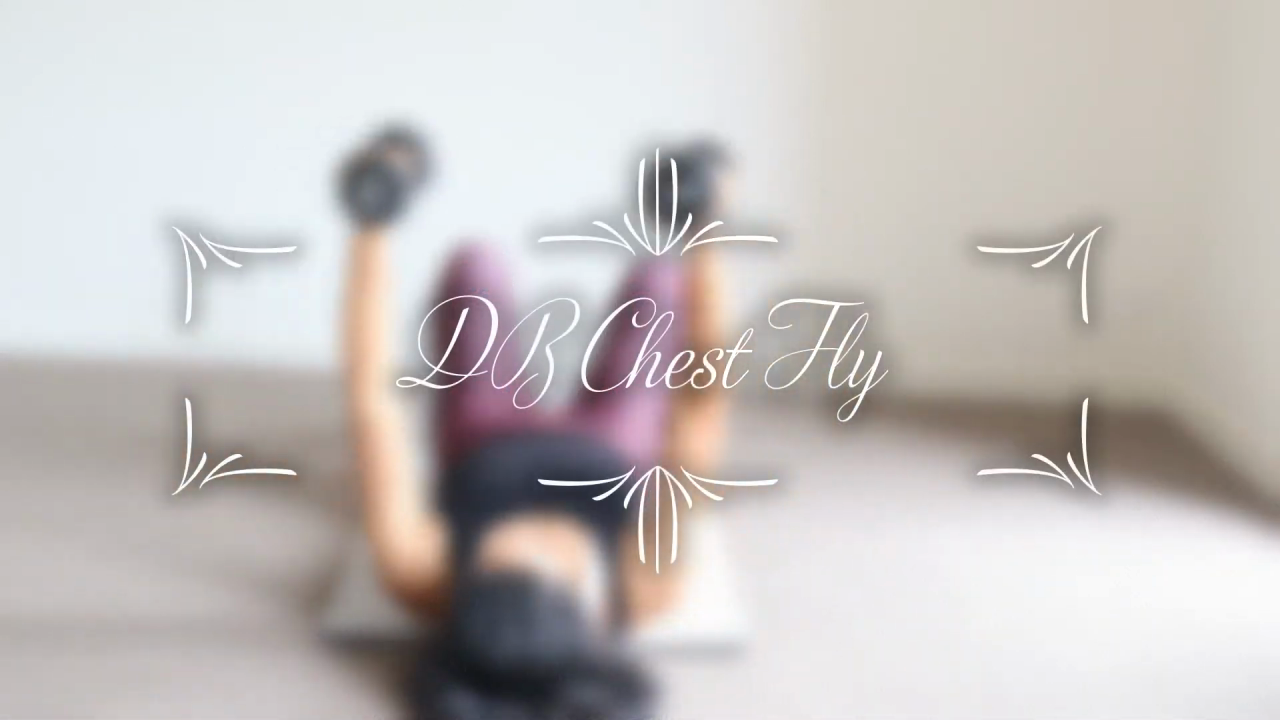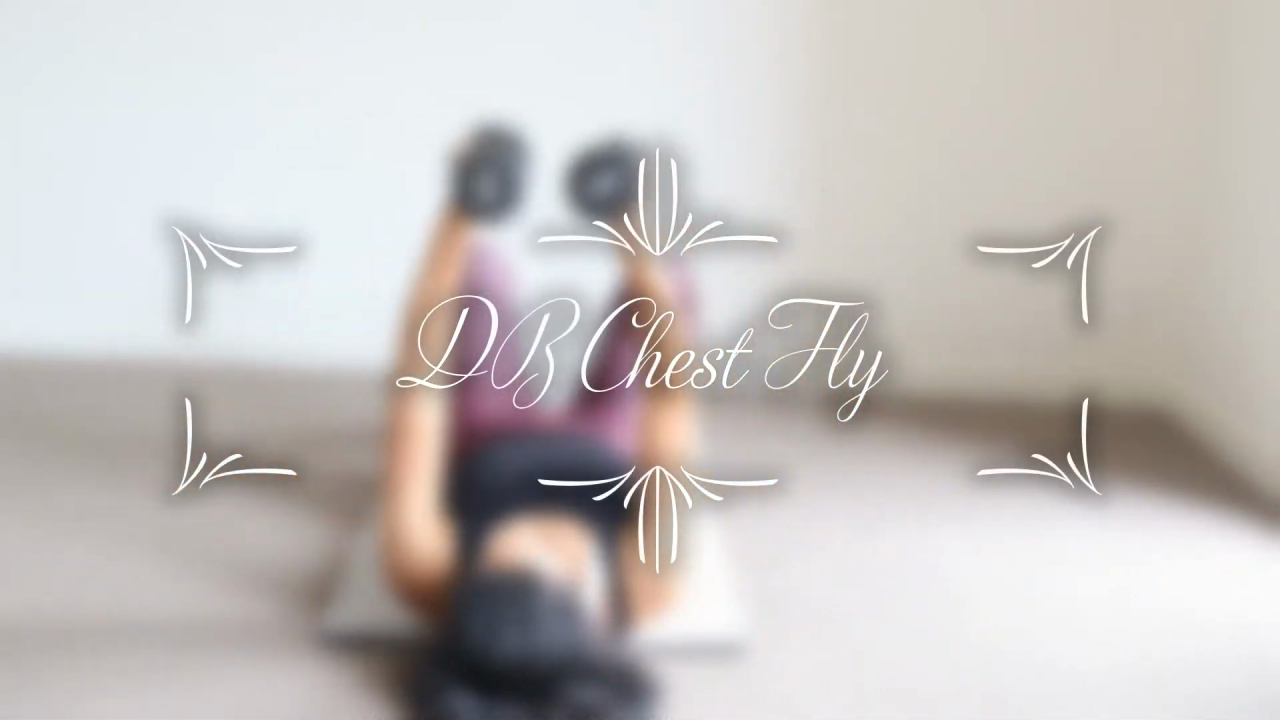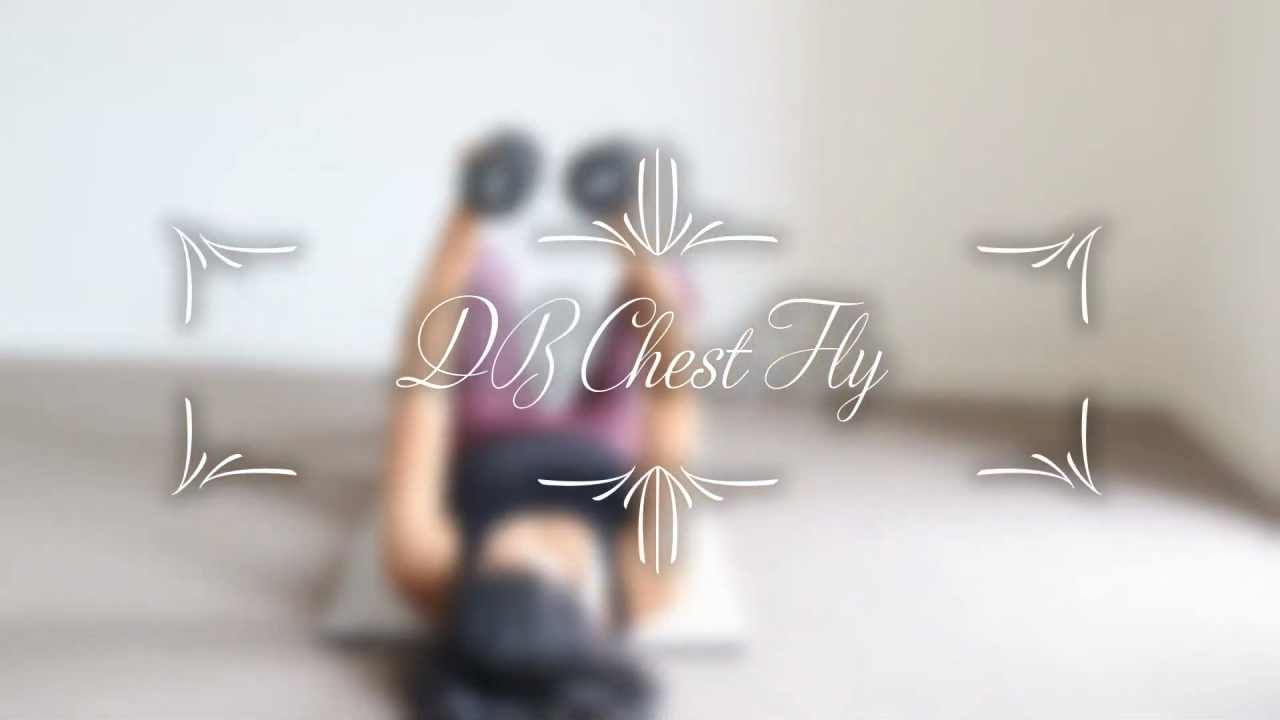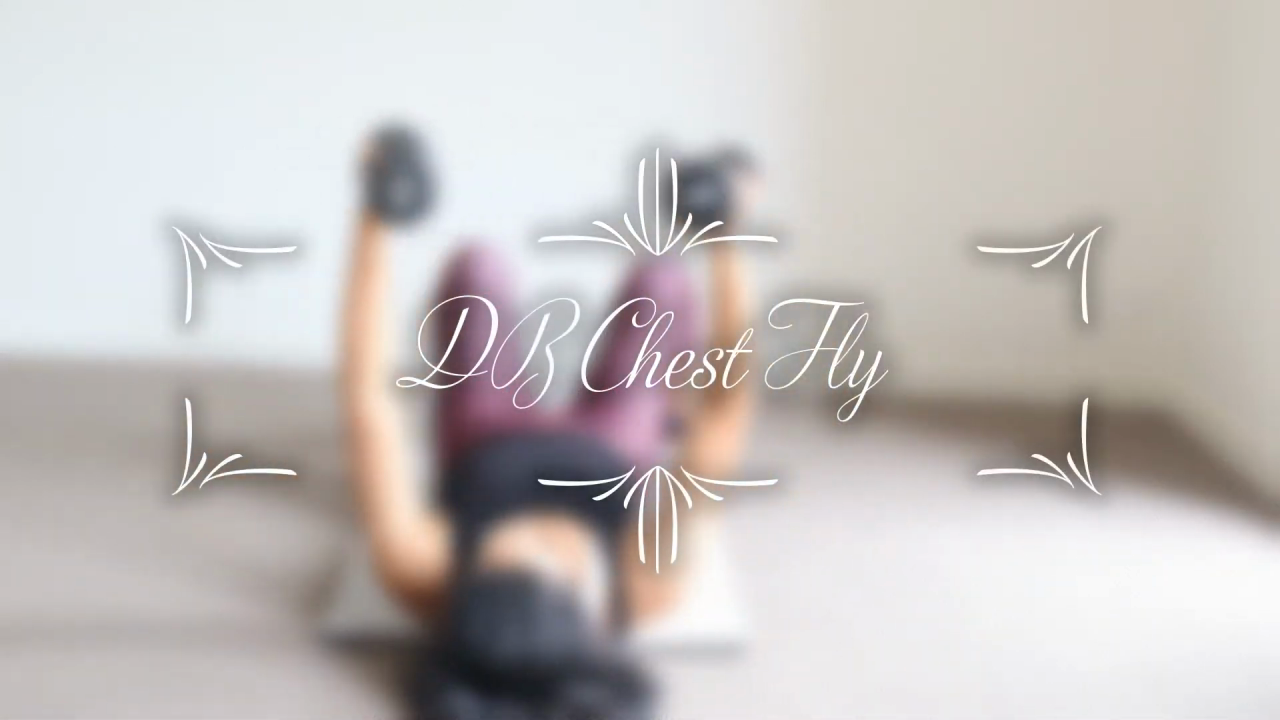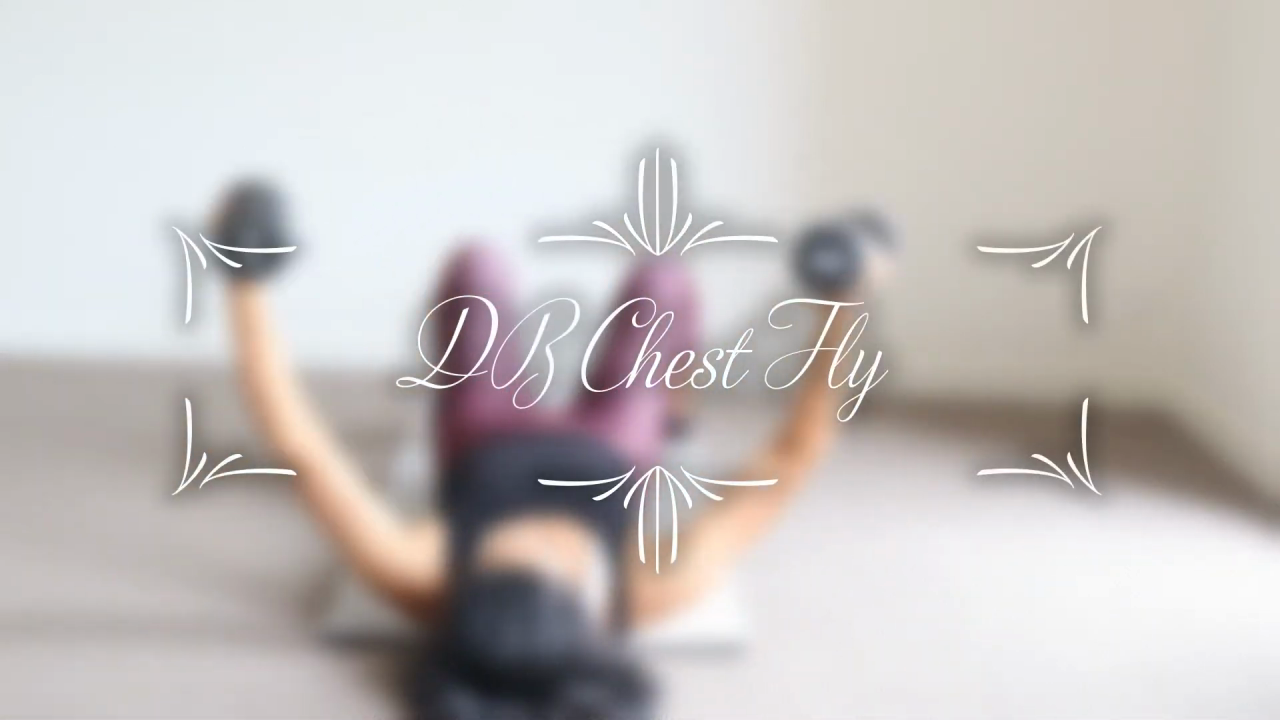
dt=0.3s
person 1, frame 1
left shoulder: (426, 578)
right shoulder: (642, 589)
left elbow: (370, 402)
right elbow: (704, 414)
left wrist: (372, 230)
left hip: (487, 448)
right hip: (608, 450)
left knee: (475, 264)
right knee: (659, 279)
right ankle: (661, 413)
person 1, frame 2
left shoulder: (429, 575)
right shoulder: (639, 588)
left elbow: (416, 388)
right elbow: (668, 407)
left wrist: (459, 216)
left hip: (486, 445)
right hip: (604, 451)
left knee: (483, 269)
right knee: (667, 279)
person 1, frame 3
left shoulder: (429, 574)
right shoulder: (639, 585)
left elbow: (420, 390)
right elbow: (671, 399)
left wrist: (467, 217)
left hip: (487, 445)
right hip: (605, 449)
left knee: (480, 268)
right knee: (664, 286)
person 1, frame 4
left shoulder: (424, 574)
right shoulder: (641, 586)
left elbow: (369, 409)
right elbow: (721, 425)
left wrist: (376, 229)
right wrist: (723, 251)
left hip: (486, 447)
right hip: (611, 455)
left knee: (477, 265)
right knee: (661, 280)
right ankle: (662, 415)
person 1, frame 5
left shoulder: (424, 578)
right shoulder: (648, 591)
left elbow: (300, 447)
right elbow: (787, 466)
left wrist: (249, 287)
left hip: (486, 448)
right hip: (609, 454)
left knee: (477, 264)
right knee: (662, 277)
right ankle: (667, 415)
